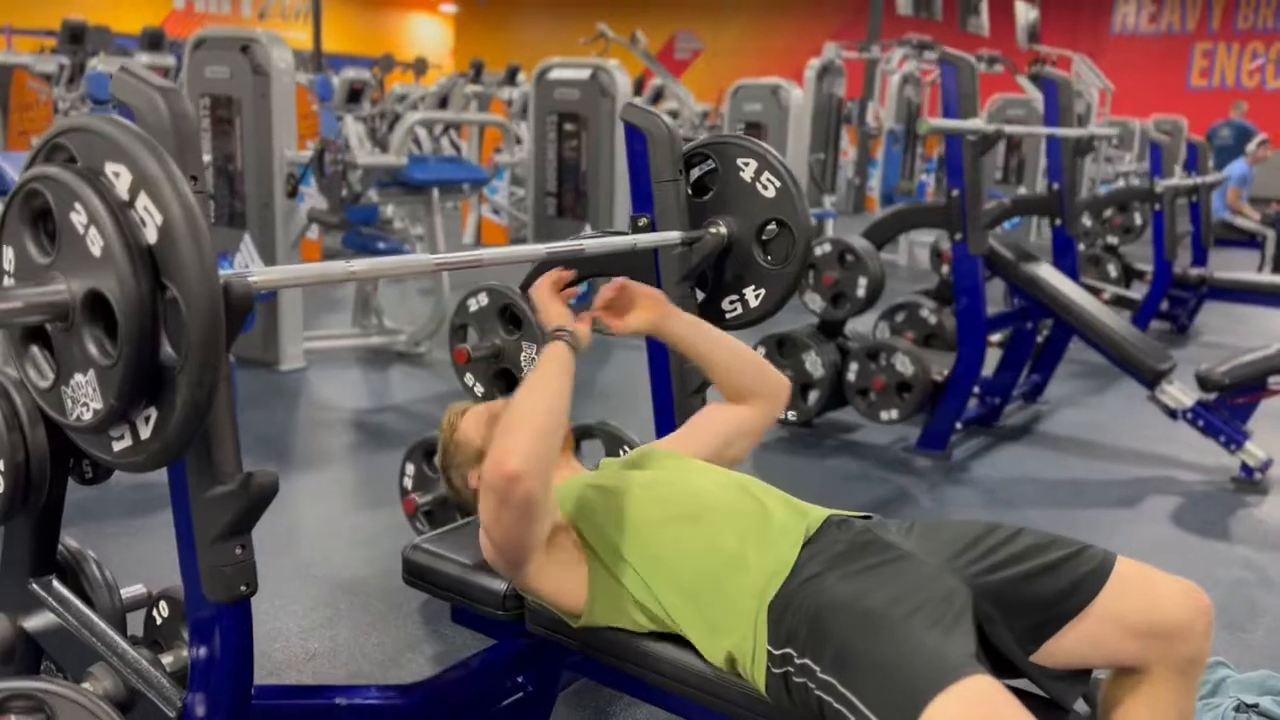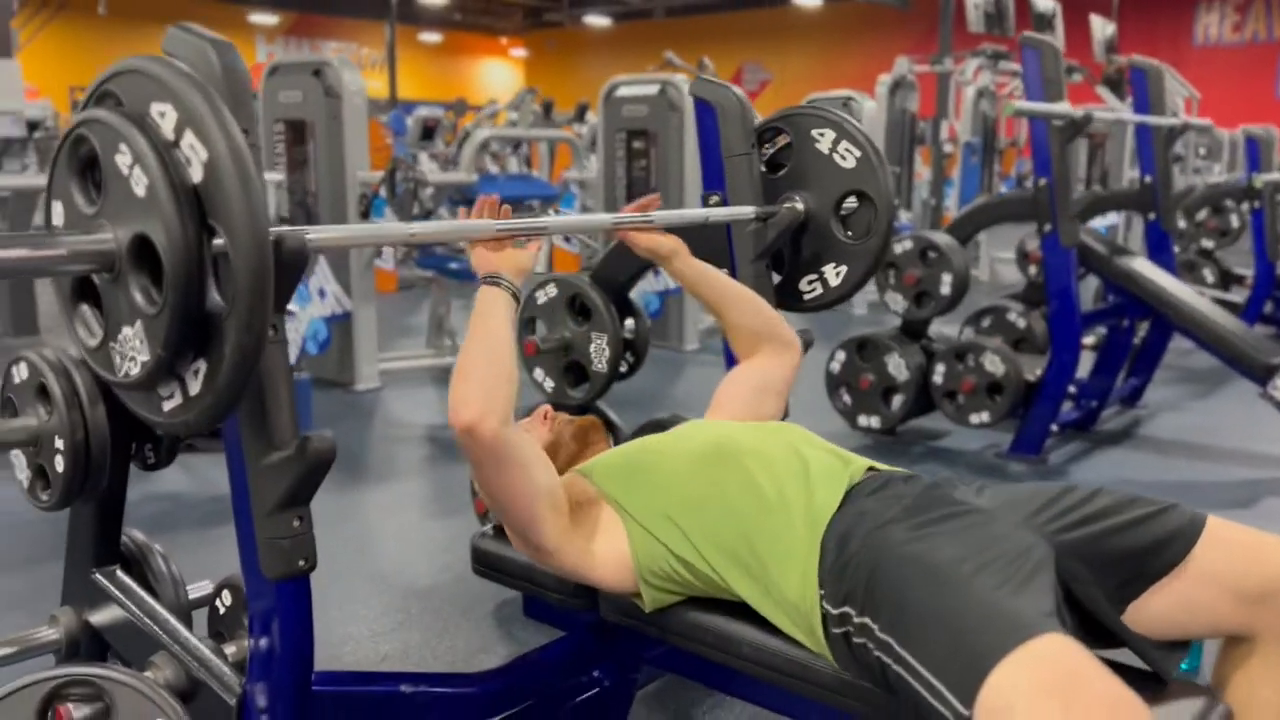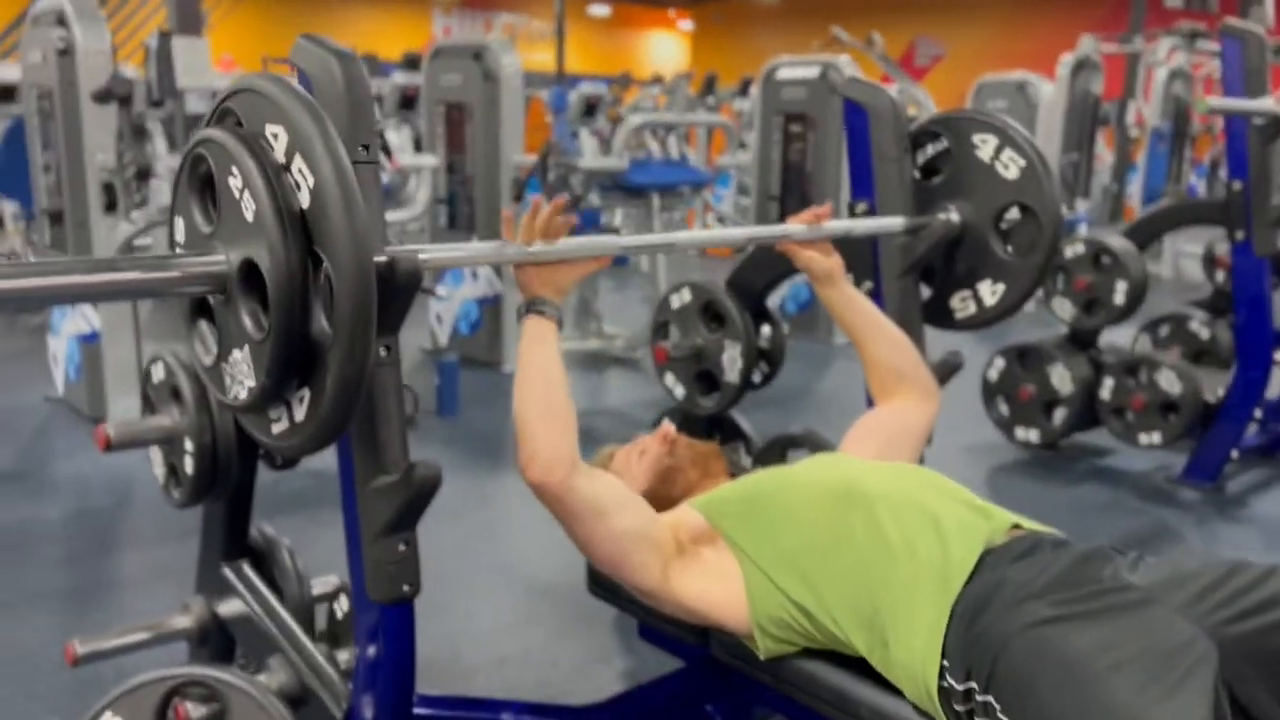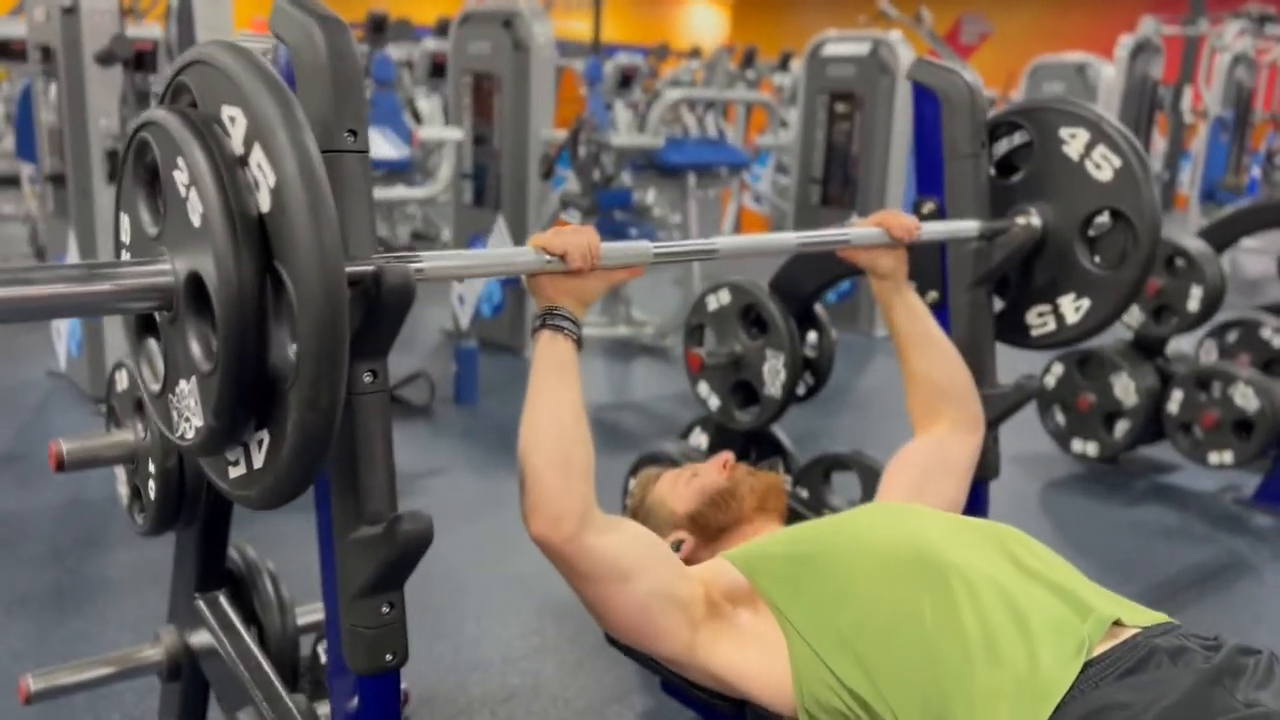
dt=0.7s
person 1, frame 1
left shoulder: (641, 463)
right shoulder: (521, 530)
left elbow: (765, 393)
right elbow: (513, 471)
left wrist: (665, 323)
right wrist: (563, 340)
left hip: (872, 539)
right hip: (799, 604)
left knee: (1179, 619)
person 1, frame 2
left shoulder: (682, 444)
right shoulder: (571, 521)
left elbow: (775, 351)
right elbow: (476, 423)
left wrist: (677, 260)
right wrist: (497, 284)
person 1, frame 3
left shoulder: (815, 478)
right shoulder: (684, 549)
left elbow: (912, 394)
right elbow: (551, 467)
left wrist: (830, 282)
right wrist: (541, 306)
person 1, frame 4
left shoulder: (880, 527)
right shoulder: (720, 605)
left elbow: (954, 424)
right elbow: (562, 519)
left wrist: (892, 286)
right wrist: (559, 319)
